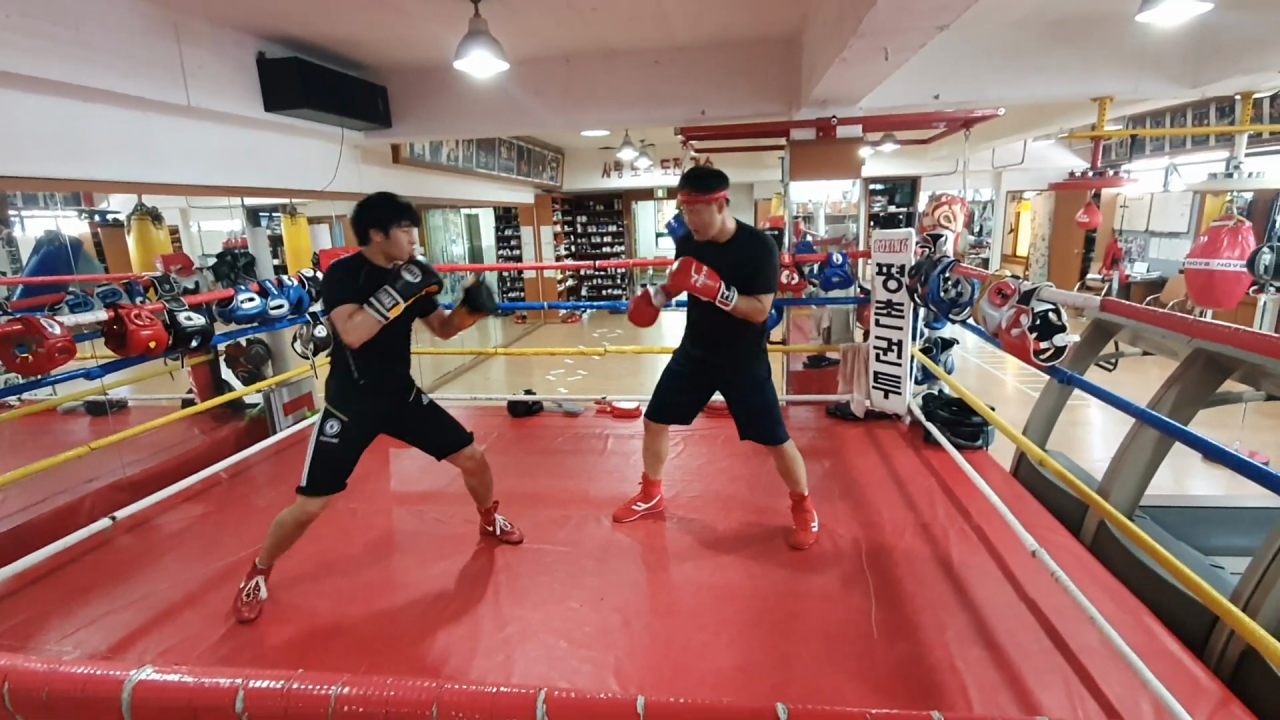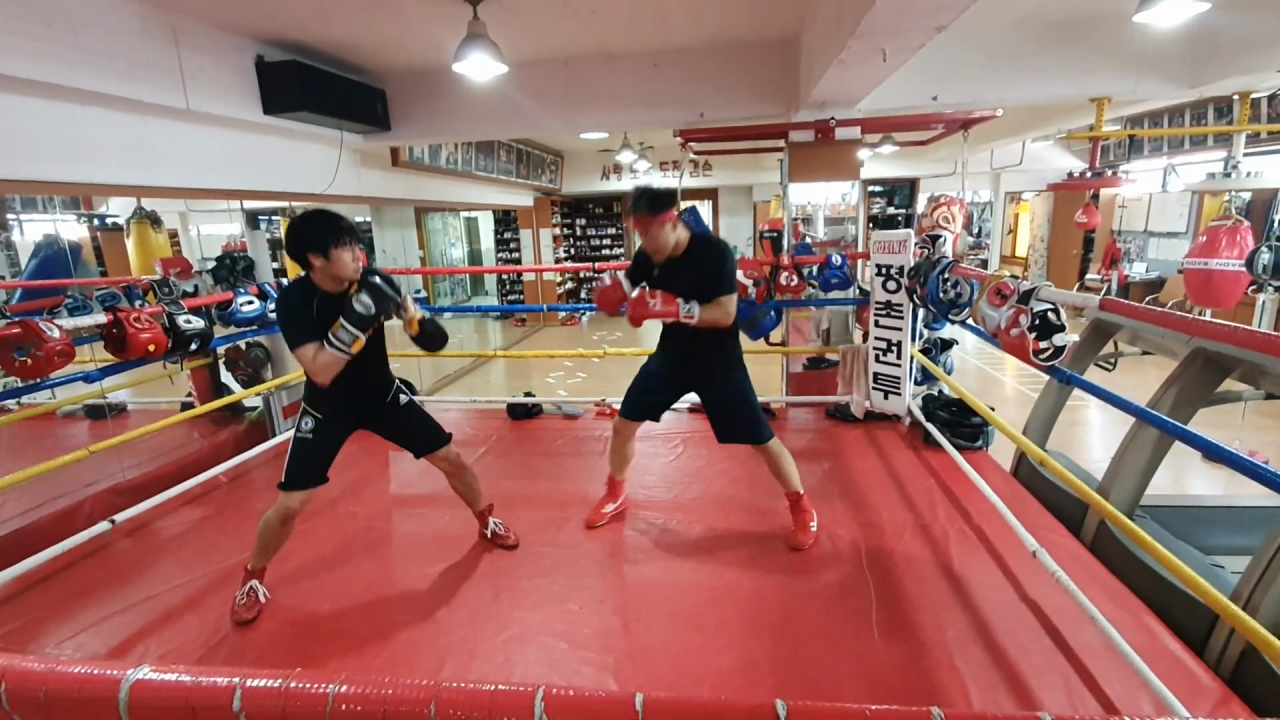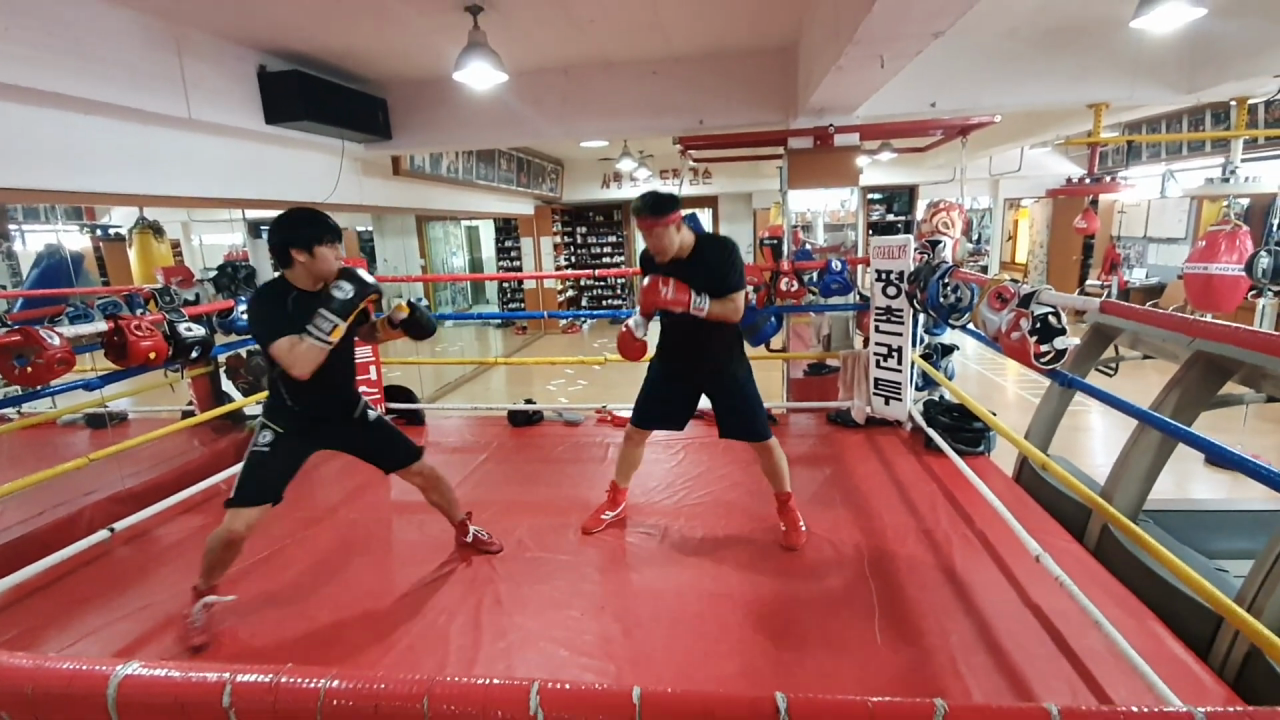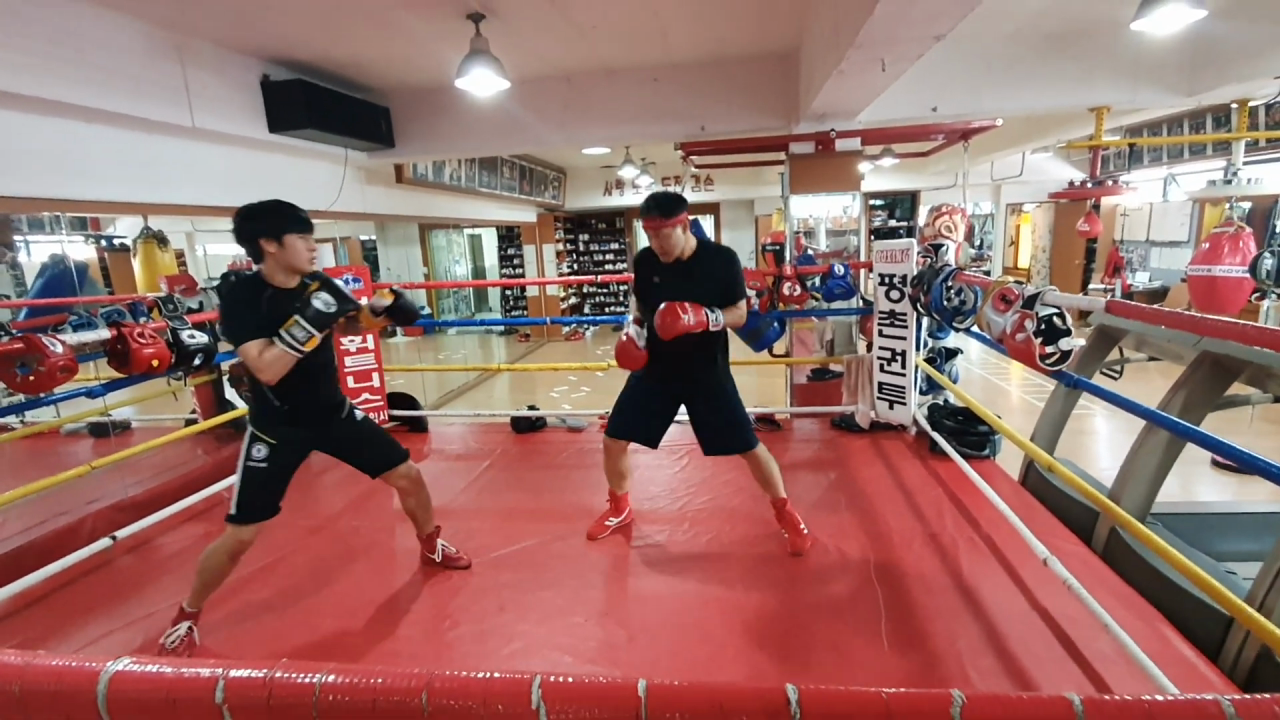
dt=0.4s
person 1, frame 1
left shoulder: (414, 274)
right shoulder: (343, 273)
left elbow: (443, 328)
right elbow: (354, 335)
left wrist: (472, 307)
right wrist: (399, 289)
left hip: (402, 396)
right hip: (351, 404)
left knee: (474, 458)
right knee: (309, 506)
left ankle: (489, 520)
right ankle: (258, 573)
person 1, frame 2
left shoulder: (370, 278)
right shoulder: (294, 300)
left elbow: (400, 303)
right elbow: (320, 372)
left wrist: (418, 322)
right wrist: (355, 319)
left hip: (382, 395)
right hip: (328, 407)
left knee: (451, 458)
right knee: (290, 504)
left ankle: (486, 521)
right ankle: (254, 577)
person 1, frame 3
left shoulder: (334, 284)
right shoulder: (267, 301)
left elbow: (364, 334)
right elbow: (299, 366)
left wrist: (398, 322)
right wrist: (337, 308)
left hip: (347, 411)
right hip: (289, 422)
left knee: (424, 472)
right knee: (237, 527)
left ankle: (464, 530)
right ankle: (204, 595)
person 1, frame 4
left shoulder: (314, 282)
right shoulder: (240, 296)
left elbow: (342, 324)
right elbow: (267, 370)
left wrist: (381, 309)
right wrist: (311, 317)
left hip: (334, 412)
right hip: (277, 427)
left knee: (408, 475)
right knee: (240, 535)
left ankle: (431, 547)
right ankle: (186, 616)
person 2, frame 1
left shoulder: (759, 246)
right shoulder: (688, 242)
left elbow: (760, 311)
left wrist: (716, 290)
right wrist: (659, 293)
left hip: (744, 360)
right hip: (694, 353)
left knee: (776, 440)
right knee: (655, 421)
left ankle: (803, 509)
right ankle: (651, 492)
person 2, frame 2
left shoulder: (715, 252)
right shoulder: (651, 254)
left elbow: (724, 315)
right elbow: (629, 286)
left wrist: (674, 308)
right wrist: (612, 285)
left hip: (719, 360)
right hip: (672, 356)
left knee: (761, 439)
right knee: (624, 422)
left ankle: (801, 507)
right ankle: (615, 493)
person 2, frame 3
left shoulder: (722, 250)
right shoulder: (649, 258)
left elbow: (735, 310)
left wrist: (686, 300)
right wrist: (639, 319)
left hip: (724, 362)
right hip: (672, 358)
left knee: (762, 438)
right knee: (636, 430)
left ankle: (787, 508)
right ankle: (615, 501)
person 2, frame 4
left shoulder: (722, 260)
right shoulder: (645, 261)
left elbow: (740, 315)
left wrist: (702, 318)
right wrist: (634, 326)
left hip: (708, 372)
right hip: (656, 370)
left knee: (749, 447)
right knee: (613, 440)
left ankle: (785, 513)
right ankle: (619, 508)
